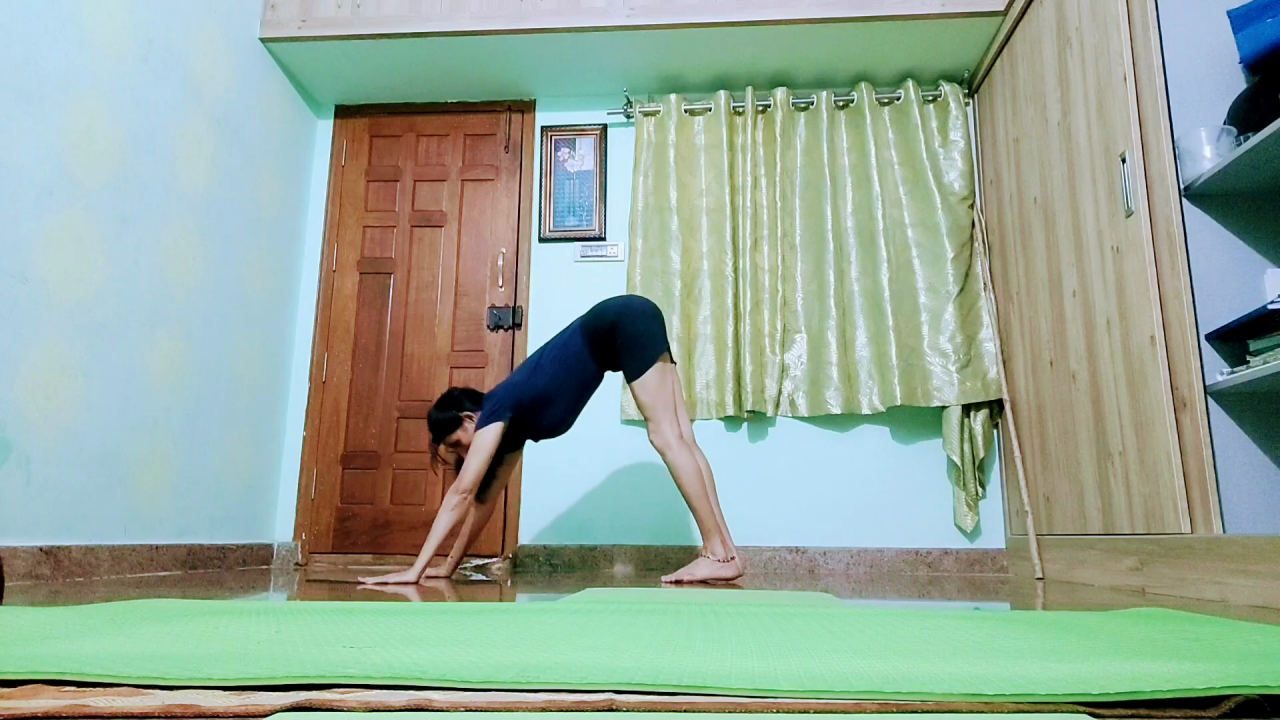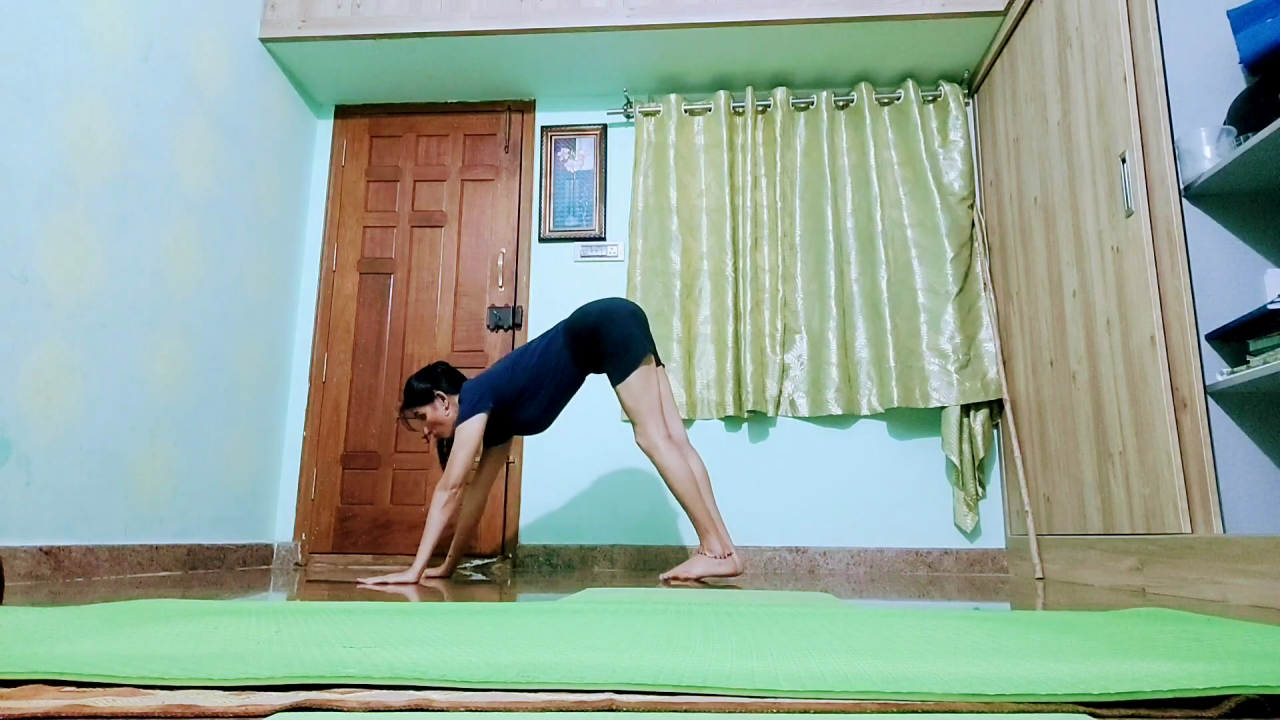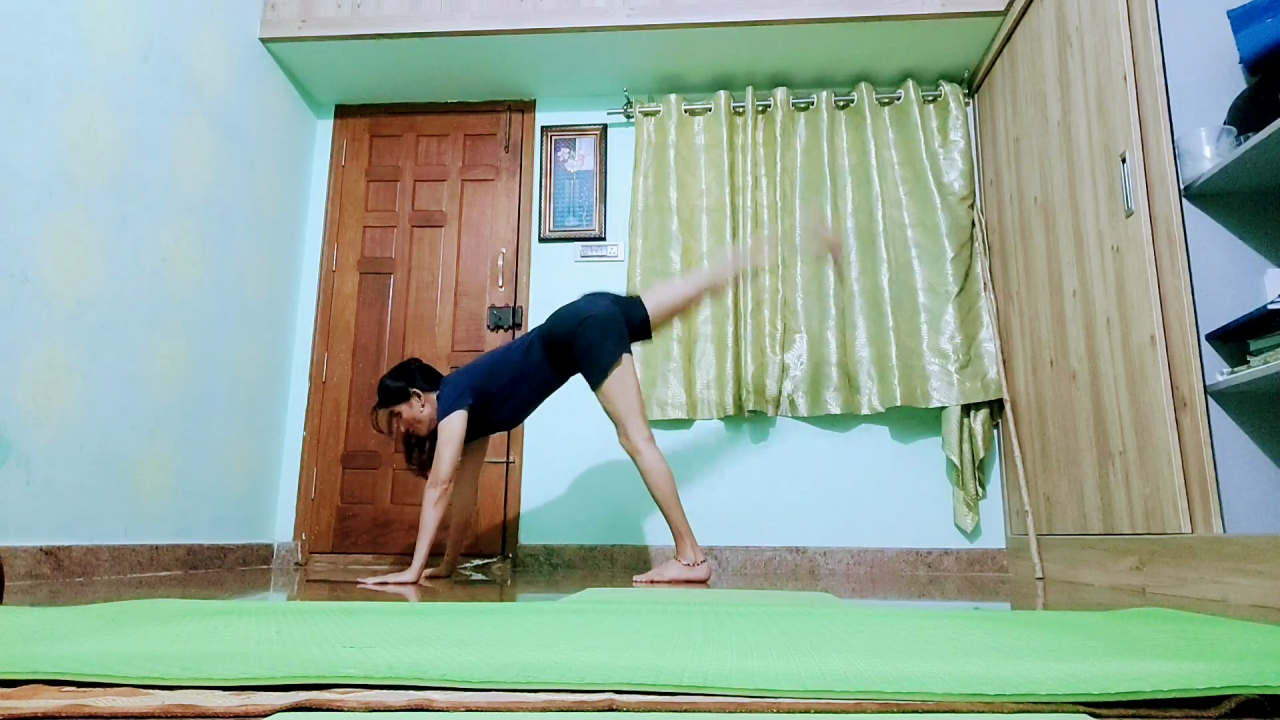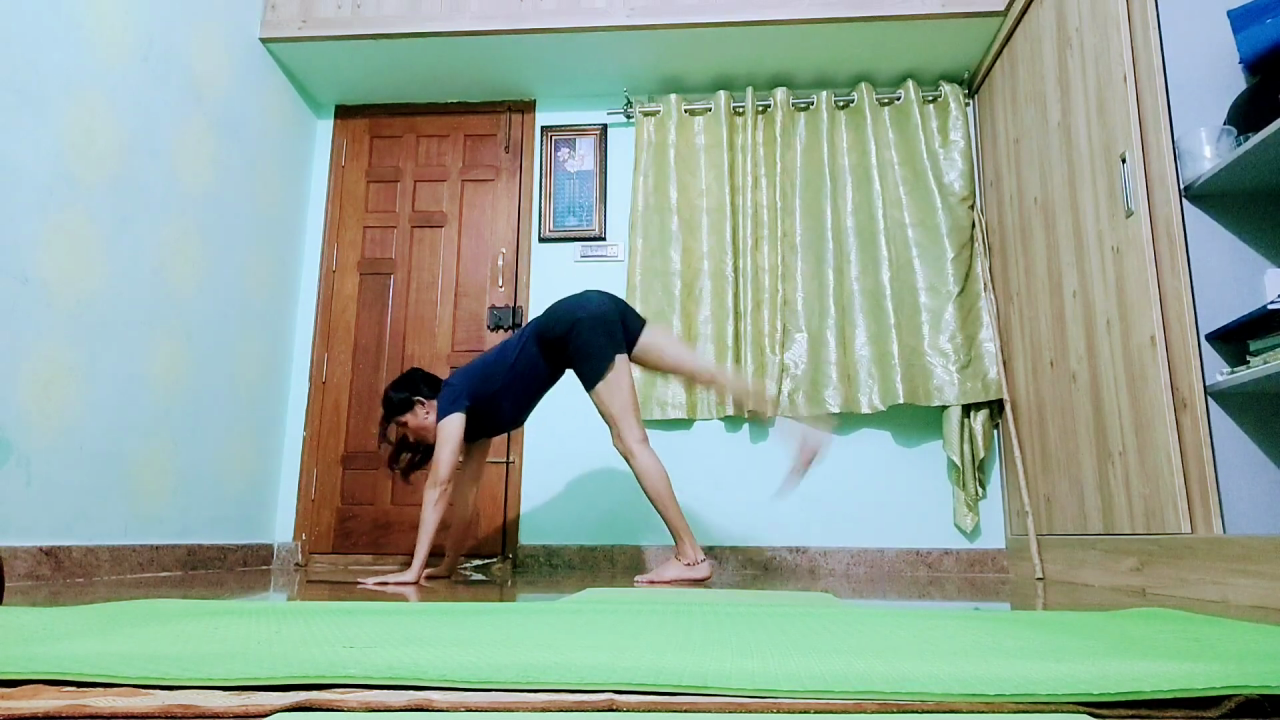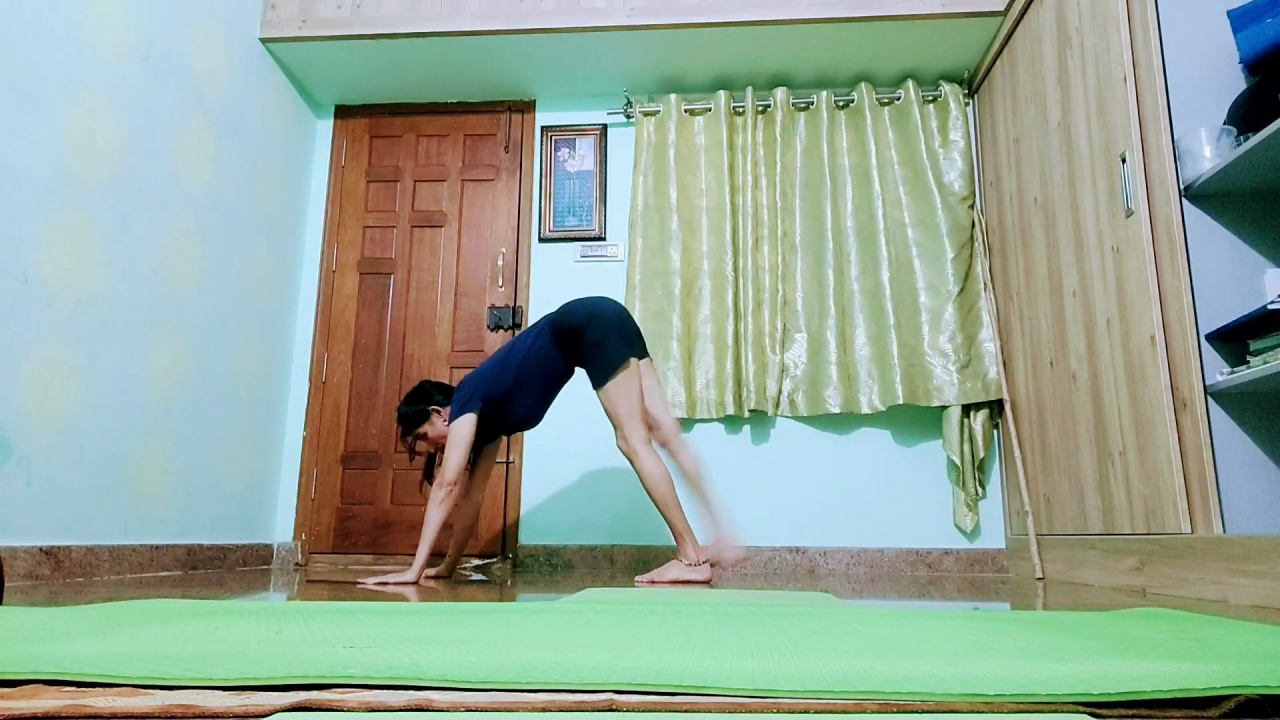
dt=0.7s
person 1, frame 1
left shoulder: (496, 411)
right shoulder: (513, 424)
left elbow: (462, 493)
right elbow: (486, 496)
left wrist: (416, 570)
right wrist: (449, 565)
left hip: (625, 324)
right hip: (621, 330)
left knee: (667, 437)
right knee: (681, 438)
left ankle: (718, 555)
right ankle: (726, 551)
person 1, frame 2
left shoulder: (474, 399)
right shoulder: (496, 415)
left elbow: (450, 487)
right elbow: (477, 488)
left wrist: (416, 569)
right wrist: (448, 564)
left hip: (608, 325)
right hip: (609, 331)
left knee: (654, 438)
right knee: (673, 438)
left ankle: (716, 550)
right ankle: (723, 549)
person 1, frame 3
left shoulder: (452, 399)
right shoulder: (469, 413)
left elbow: (440, 483)
right elbow: (464, 491)
left wrist: (416, 567)
right wrist: (450, 561)
left hip: (586, 329)
right hip: (588, 324)
left knee: (637, 439)
right knee: (707, 281)
left ankle: (692, 556)
person 1, frame 4
left shoulder: (453, 402)
right shoulder: (479, 408)
left elbow: (440, 486)
right elbow: (468, 485)
left wrist: (414, 570)
right wrist: (449, 563)
left hip: (581, 321)
right hip: (590, 312)
left knee: (630, 441)
right knee: (706, 372)
left ankle: (690, 556)
right ankle: (799, 436)
person 1, frame 5
left shoulder: (466, 407)
right shoulder: (479, 415)
left elbow: (449, 488)
right elbow: (473, 488)
left wrist: (416, 571)
right wrist: (449, 564)
left hip: (595, 325)
right hip: (592, 325)
left knee: (636, 443)
right knee: (666, 433)
left ankle: (693, 557)
right ankle: (720, 541)
